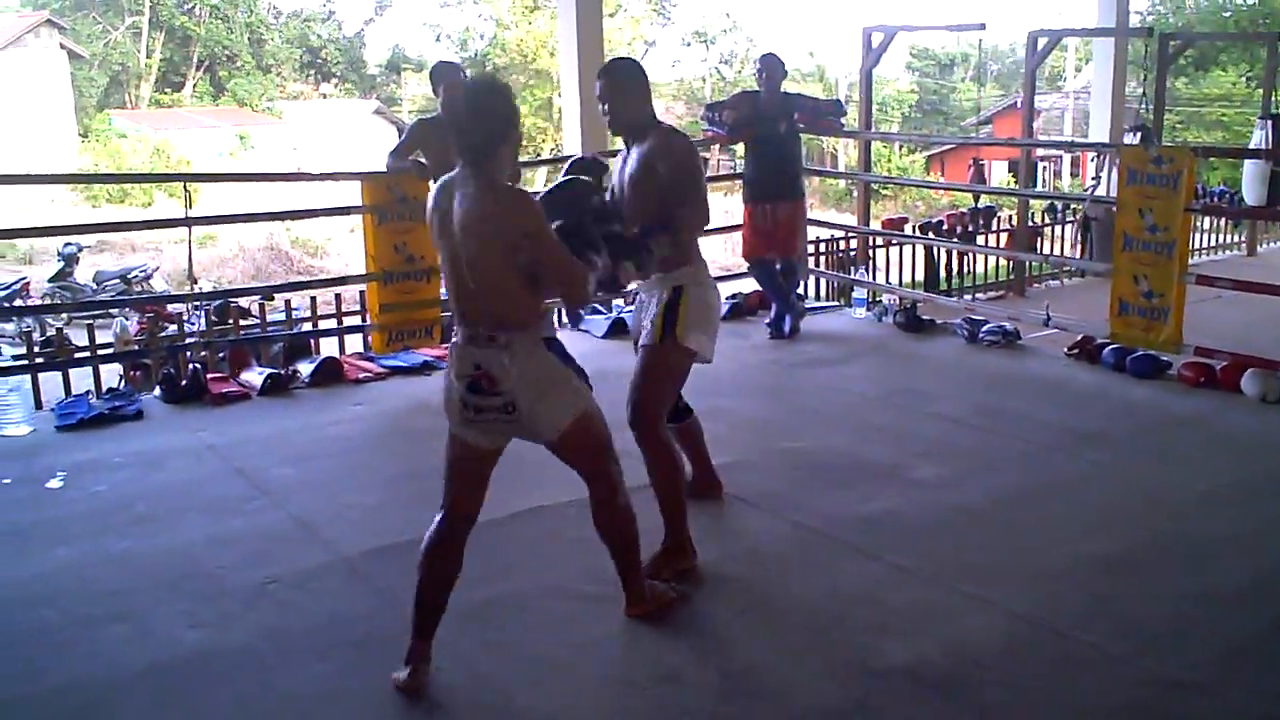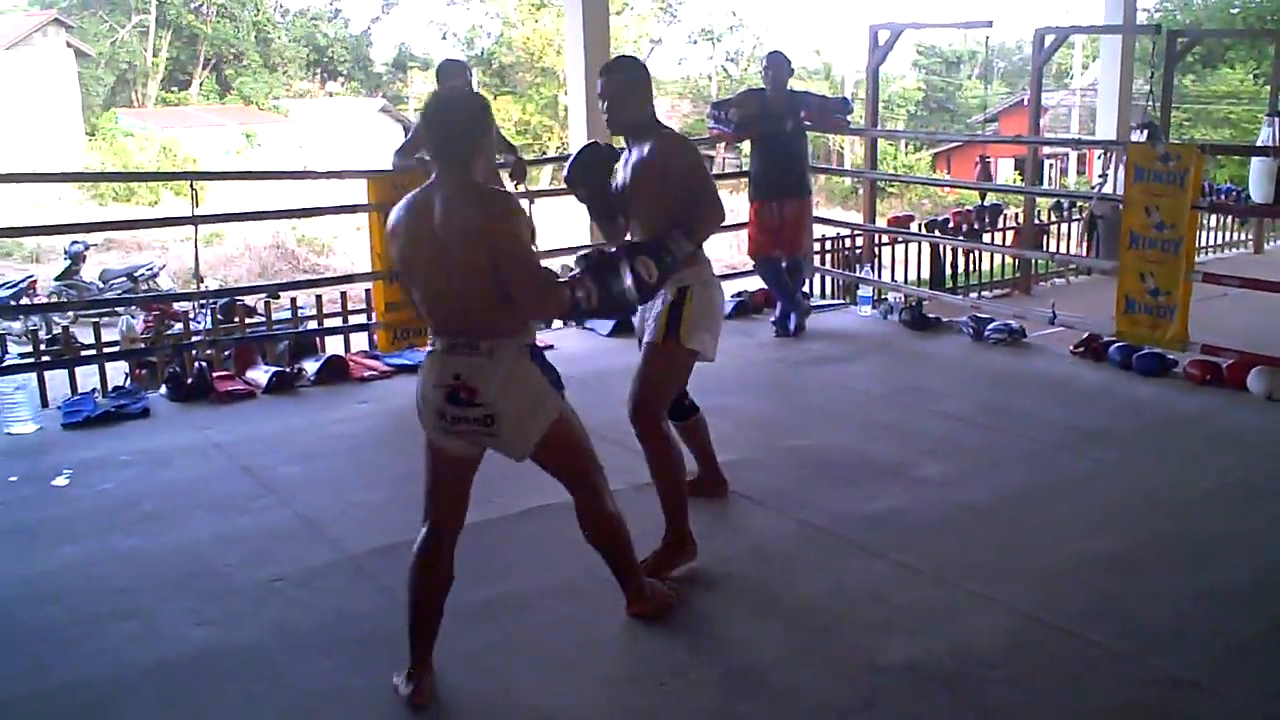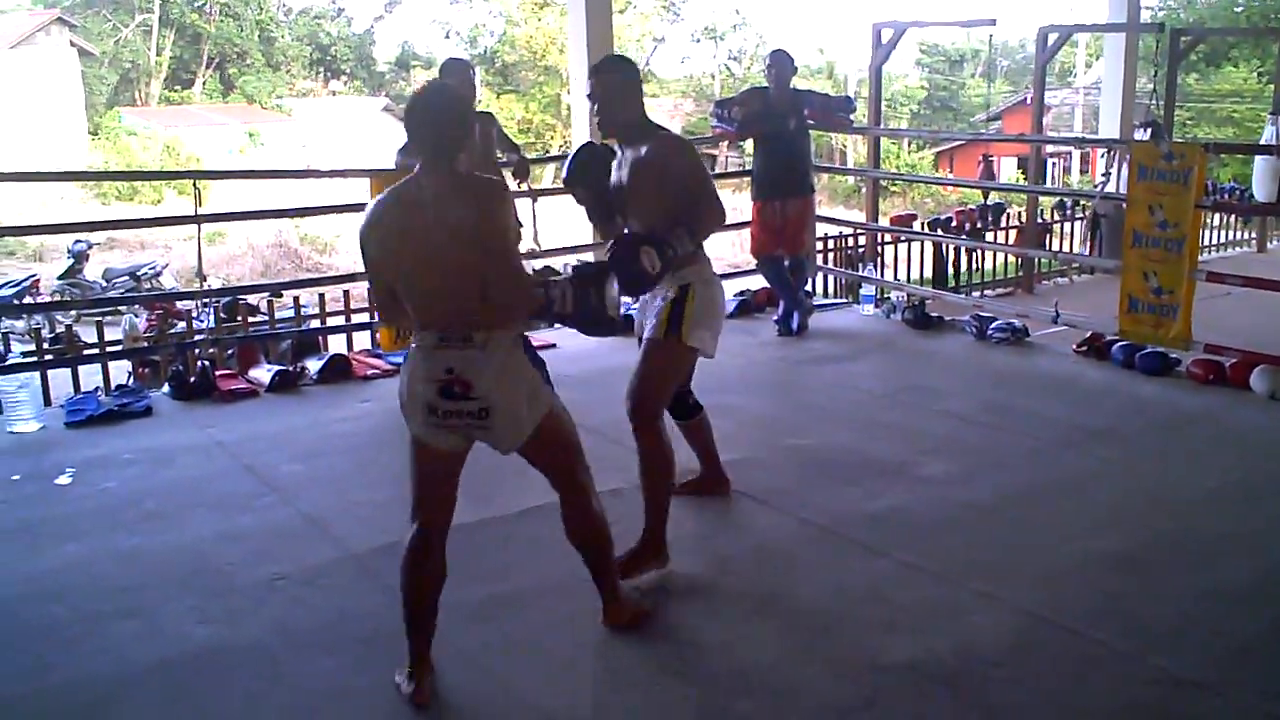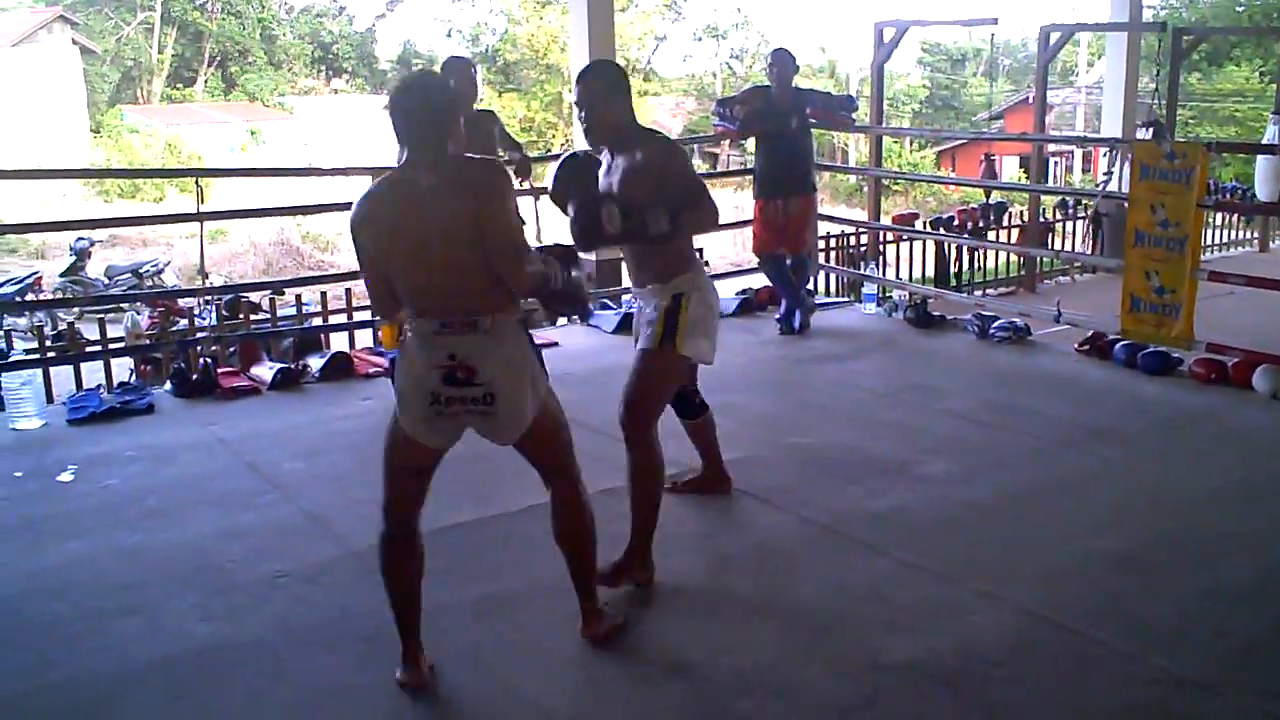
dt=0.1s
person 1, frame 1
left shoulder: (442, 193)
right shoulder: (514, 205)
right elbow: (574, 286)
right wrist: (580, 258)
left hip: (467, 370)
right hip: (530, 366)
left knee: (454, 516)
right knee: (606, 483)
left ankle: (416, 659)
right ankle: (638, 593)
person 1, frame 2
left shoulder: (403, 216)
right shoulder: (497, 211)
right elbow: (539, 302)
right wrist: (568, 288)
left hip: (442, 380)
right hip: (508, 375)
left knee: (439, 528)
right knee: (590, 490)
left ankle: (418, 670)
right ankle: (639, 594)
person 1, frame 3
left shoulder: (379, 215)
right shoulder: (486, 198)
left elbow: (391, 314)
right elbow: (513, 300)
left hip: (429, 378)
right hip: (502, 371)
left knee: (430, 525)
right knee: (576, 488)
left ankle: (419, 667)
right ankle: (617, 607)
person 1, frame 4
left shoulder: (370, 207)
right shoulder: (484, 178)
left elbow: (387, 305)
right elbow: (516, 277)
right wrist: (546, 274)
left hip: (425, 366)
right hip: (500, 358)
left knee: (399, 515)
right knee: (566, 484)
left ankle: (412, 657)
right ankle: (592, 613)
person 2, frame 1
left shoulder: (667, 144)
right shoulder: (625, 157)
left elbow: (696, 213)
right elbow: (618, 227)
left wrist: (642, 248)
left hip: (680, 291)
right hip: (648, 293)
left knee: (644, 415)
right knee: (663, 400)
left ankle: (678, 546)
right ankle: (705, 477)
person 2, frame 2
left shoulder: (668, 147)
right shoulder: (627, 155)
left elbow: (713, 213)
right elbow: (616, 233)
right wrist: (595, 203)
left hip: (684, 290)
right hip: (655, 291)
left knee: (645, 412)
right knee: (669, 396)
left ankle: (678, 541)
right ankle: (711, 475)
person 2, frame 3
left shoulder: (664, 147)
right shoulder: (619, 154)
left elbow: (714, 213)
right elbow: (612, 232)
left wrist: (665, 242)
left hip: (685, 290)
right hip: (656, 292)
left knee: (643, 410)
right knee: (675, 393)
left ankle: (652, 544)
right ankle: (713, 475)
person 2, frame 4
left shoulder: (657, 151)
right shoulder: (606, 159)
left elbow: (707, 214)
right elbow: (590, 238)
left wrist: (651, 223)
left hip: (679, 297)
right hip: (651, 296)
left knee: (636, 418)
right knee: (680, 391)
left ankle: (638, 556)
right ankle: (715, 474)
person 3, frame 1
left shoulder: (795, 103)
right shoulder: (746, 102)
left elbow: (837, 108)
right elbow: (709, 113)
left wrist: (809, 115)
right wrist: (721, 118)
left hip: (790, 193)
right hip: (757, 194)
left knee: (790, 257)
right knee: (757, 258)
left ankle: (781, 310)
right ankle: (790, 307)
person 3, frame 2
left shoulder: (802, 101)
right shoulder: (752, 100)
left elbow: (843, 106)
right elbow: (715, 111)
left wrist: (816, 114)
right wrist: (729, 116)
left hip: (797, 191)
right hip: (763, 192)
left knee: (796, 255)
right knee: (763, 256)
left ankle: (786, 308)
right ankle: (796, 305)
person 3, frame 3
left shoulder: (803, 99)
right shoulder: (756, 98)
left hip: (799, 190)
right hip: (765, 190)
left knee: (799, 254)
right knee: (765, 254)
left ankle: (790, 307)
right ankle: (799, 306)
person 3, frame 4
left shoulder: (805, 98)
right shoulder: (757, 97)
right elbow: (720, 107)
left hip: (800, 188)
right hip: (767, 189)
left knee: (800, 252)
right knee: (768, 253)
left ankle: (791, 305)
right ankle: (800, 303)
